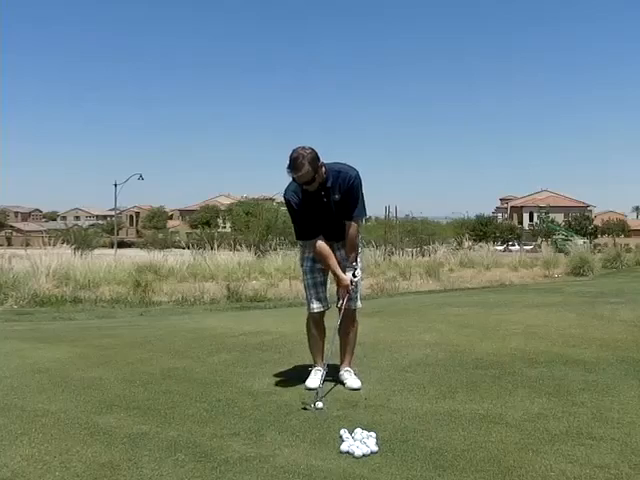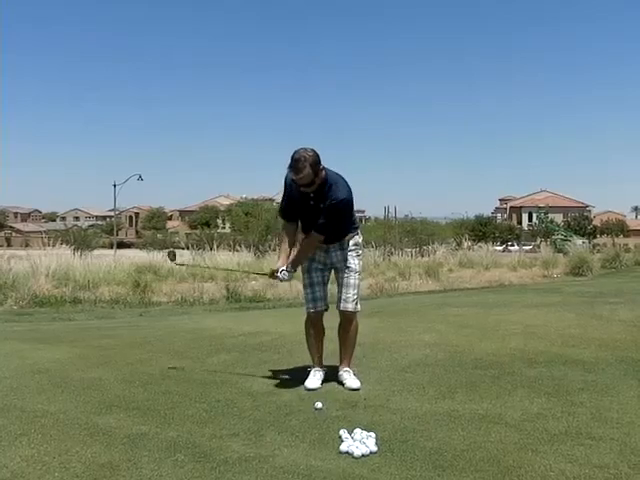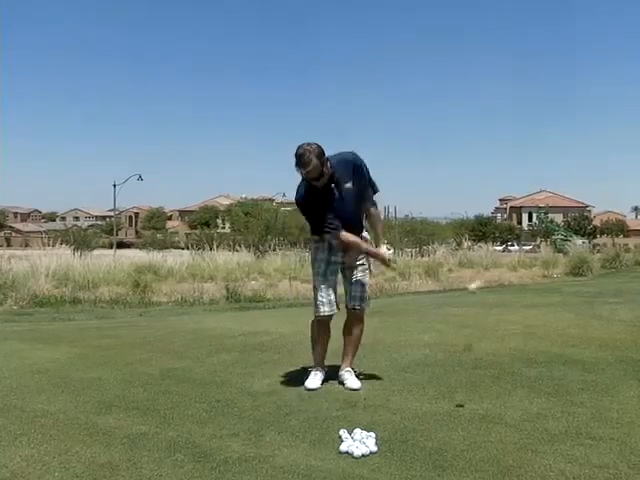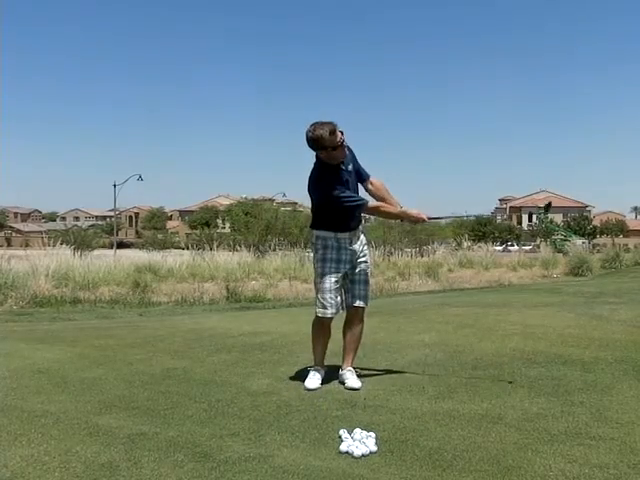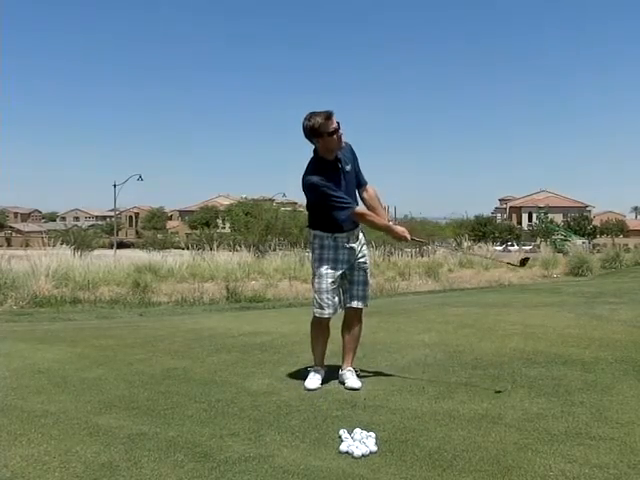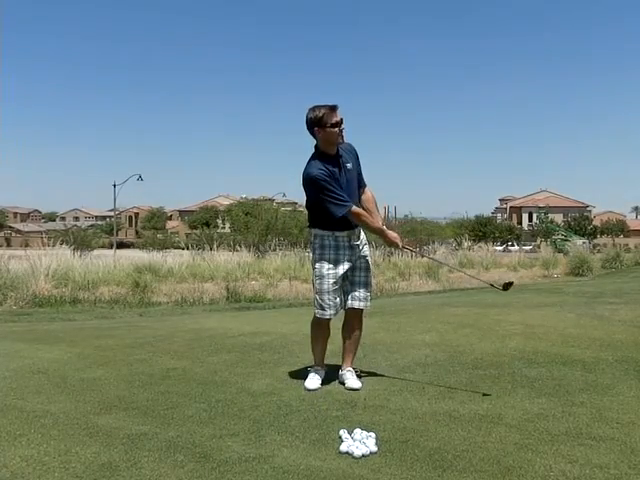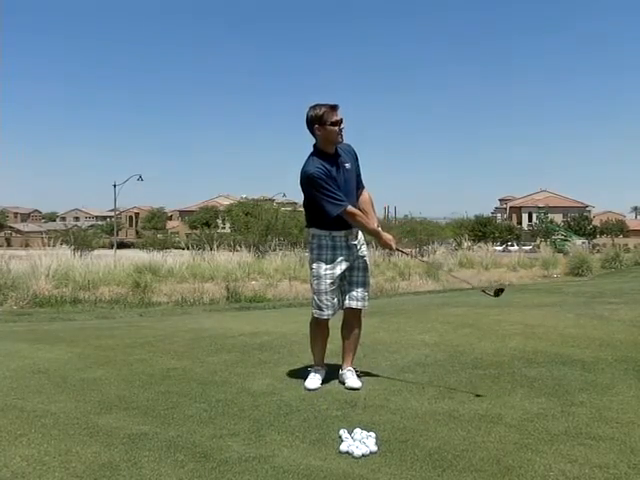
dt=0.5s
person 1, frame 1
left shoulder: (348, 176)
right shoulder: (293, 195)
left elbow: (352, 225)
right elbow: (315, 240)
left wrist: (351, 265)
right wrist: (339, 274)
left hip: (347, 245)
right hip: (313, 249)
left knee: (350, 308)
right knee: (316, 311)
left ankle: (346, 368)
right ankle: (318, 366)
person 1, frame 2
left shoulder: (339, 193)
right shoulder: (292, 181)
left elbow: (316, 237)
right elbow: (289, 222)
left wrist: (291, 266)
right wrist: (283, 259)
left hip: (345, 245)
right hip: (311, 249)
left knee: (348, 311)
right knee: (314, 312)
left ankle: (345, 368)
right ankle: (317, 367)
person 1, frame 3
left shoulder: (351, 162)
right shoulder: (305, 196)
left elbow: (369, 204)
right elbow: (338, 235)
left wrist: (378, 245)
right wrist: (375, 254)
left hip: (359, 243)
right hip: (326, 246)
left knee: (357, 310)
right knee: (324, 312)
left ankle: (347, 368)
right ankle: (317, 368)
person 1, frame 4
left shoulder: (345, 152)
right shoulder: (322, 183)
left elbow: (370, 183)
right elbow: (371, 208)
left wrist: (401, 209)
right wrist: (406, 215)
left hip: (356, 239)
right hip: (330, 243)
left knee: (357, 309)
right knee: (325, 312)
left ankle: (347, 368)
right ankle: (317, 367)
person 1, frame 5
left shoulder: (347, 151)
right shoulder: (314, 179)
left elbow: (365, 189)
right elbow: (356, 213)
left wrist: (388, 224)
right wrist: (391, 229)
left hip: (355, 239)
right hip: (328, 243)
left knee: (355, 309)
right knee: (323, 311)
left ankle: (347, 368)
right ankle: (317, 368)
person 1, frame 6
left shoulder: (349, 151)
right shoulder: (315, 172)
left elbow: (364, 192)
right elbow: (351, 212)
left wrist: (382, 226)
right wrist: (384, 234)
left hip: (357, 238)
right hip: (329, 242)
left knee: (356, 309)
right knee: (324, 311)
left ankle: (347, 368)
right ankle: (317, 368)
person 1, frame 7
left shoulder: (348, 152)
right shoulder: (313, 171)
left elbow: (361, 193)
right elbow: (347, 211)
left wrist: (376, 227)
right wrist: (379, 235)
left hip: (355, 238)
right hip: (326, 242)
left knee: (354, 308)
right knee: (322, 311)
left ankle: (347, 368)
right ankle: (317, 367)
